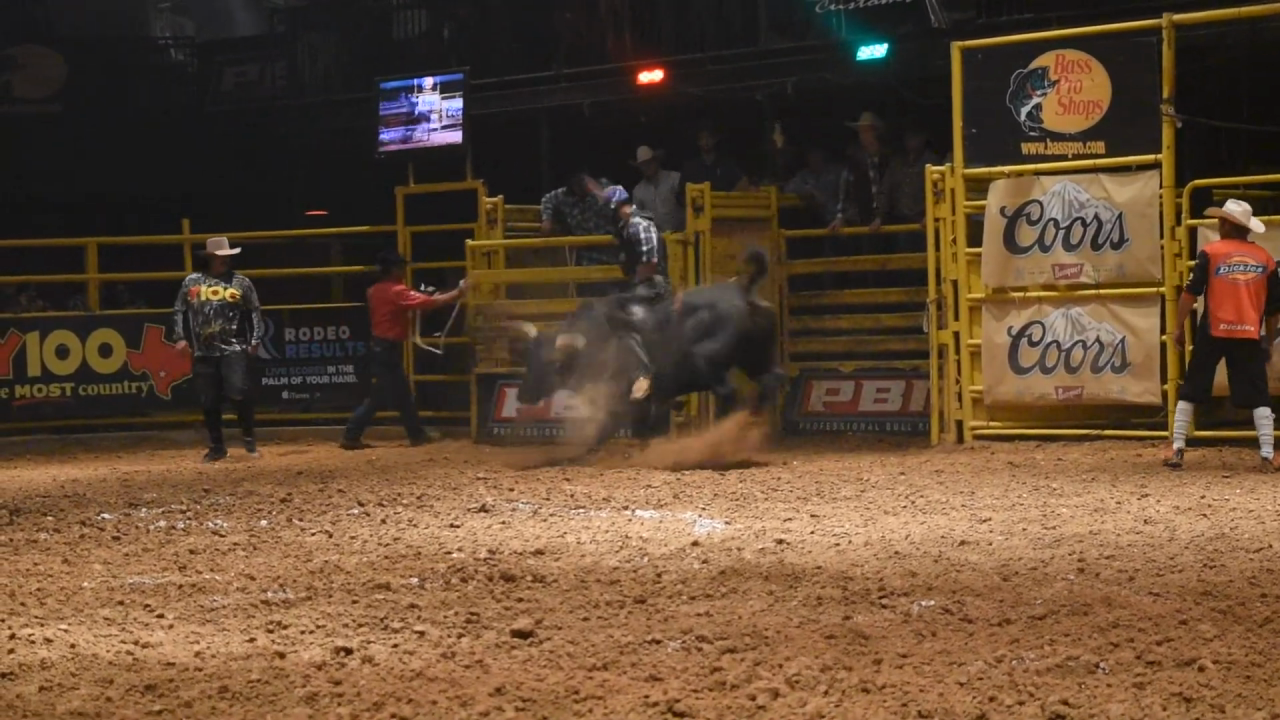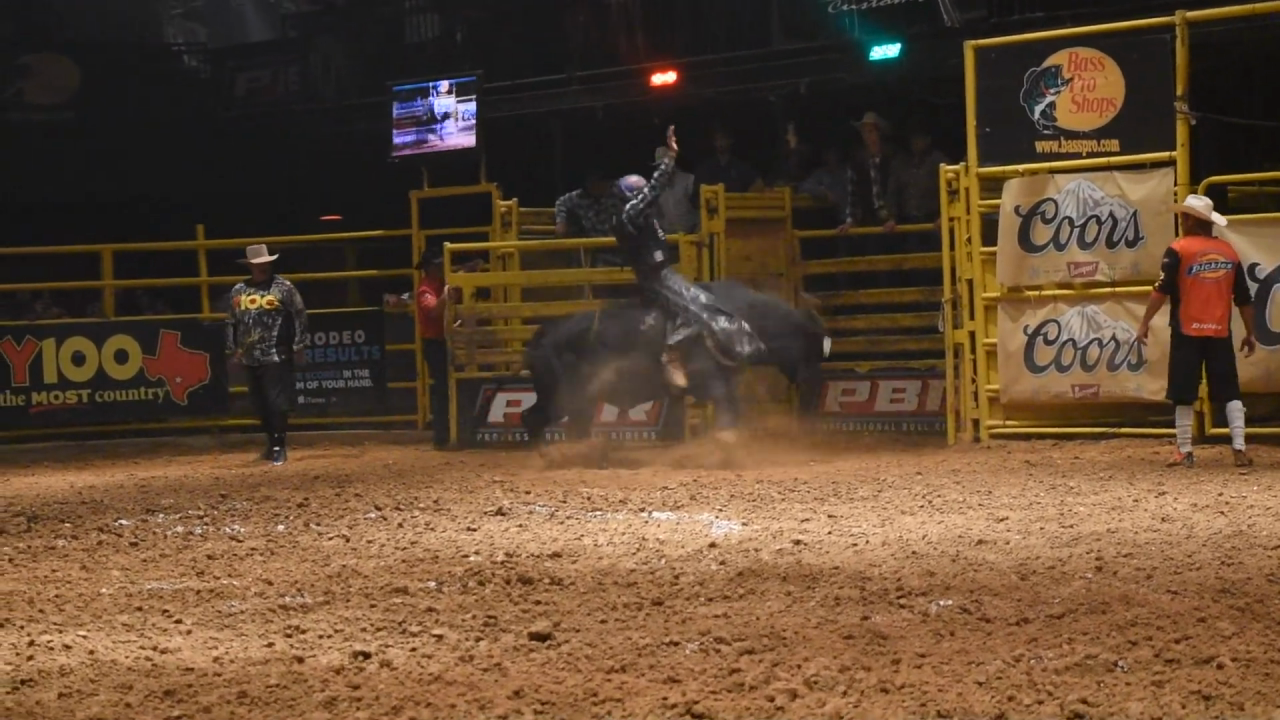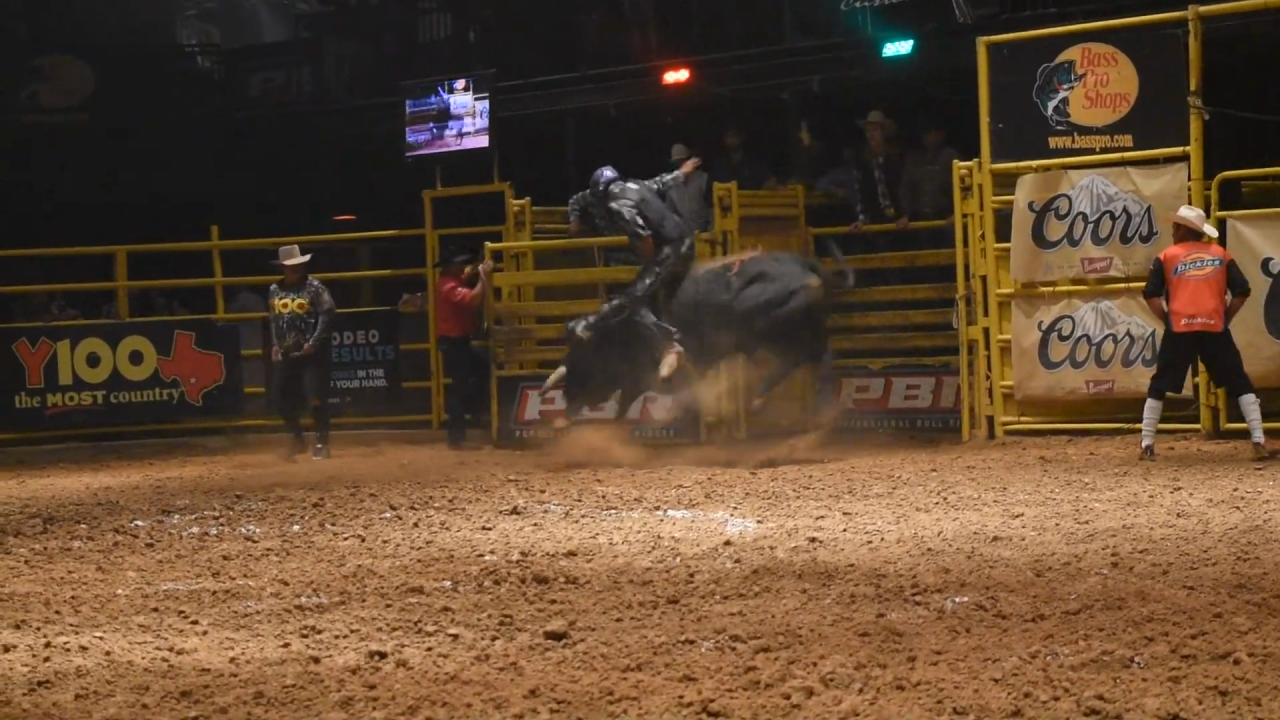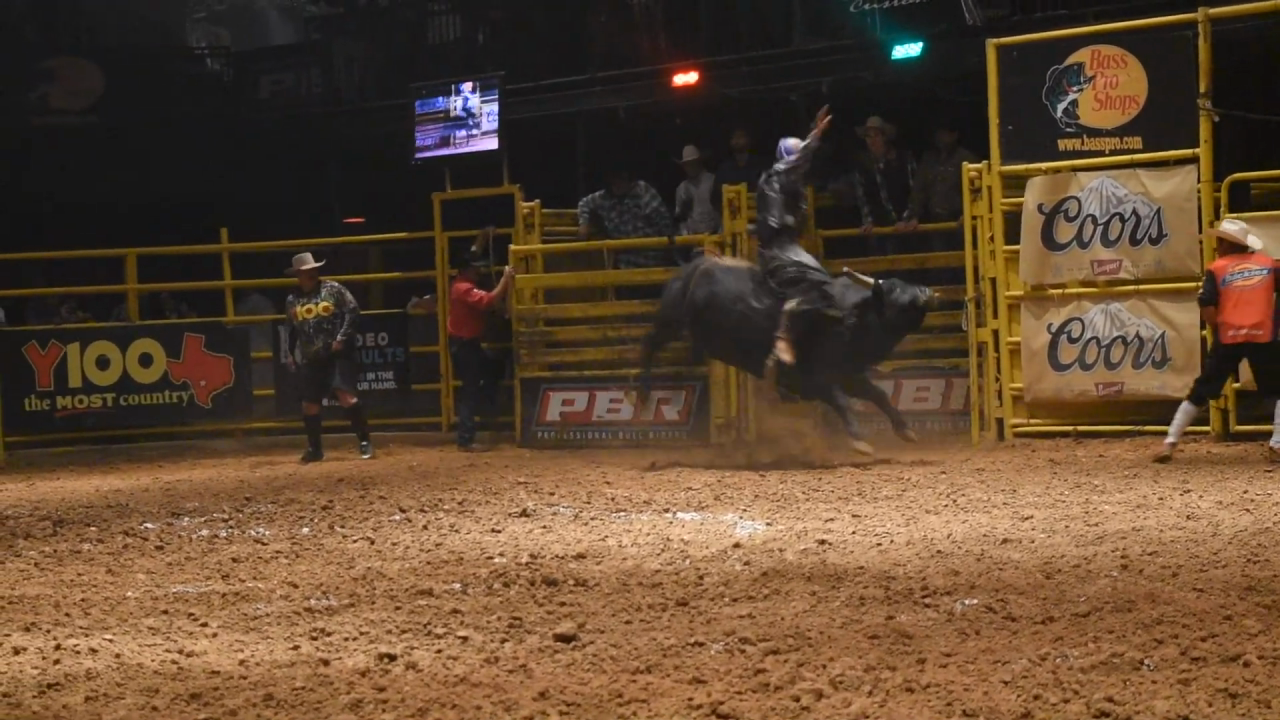
dt=0.7s
person 1, frame 1
left shoulder: (1211, 252)
left elbow: (1191, 291)
left wrist: (1180, 326)
left hip: (1212, 333)
right hip: (1248, 336)
left knee: (1191, 390)
left ankle: (1178, 449)
person 1, frame 2
left shoulder: (1179, 249)
right shoulder: (1229, 251)
left elbow: (1162, 289)
right elbow: (1243, 298)
left wrist: (1145, 322)
right wrist: (1250, 333)
left hip: (1187, 332)
right hip: (1220, 332)
left knee: (1183, 392)
right knee: (1230, 391)
left ankle: (1184, 451)
right ankle: (1239, 450)
person 1, frame 3
left shoulder: (1166, 256)
right shoulder: (1220, 253)
left elbow: (1151, 294)
right elbow: (1241, 291)
left wrist: (1167, 320)
right wrist: (1226, 318)
left hip: (1179, 329)
right hip: (1214, 328)
left knee: (1159, 386)
right knee: (1240, 384)
left ankle: (1147, 445)
right ankle: (1260, 442)
person 1, frame 4
left shoulder: (1218, 267)
left elbow: (1206, 304)
left wrist: (1219, 329)
left hip: (1228, 336)
left knee: (1200, 392)
left ankle: (1169, 443)
person 2, frame 1
left shoulder: (638, 226)
right shoulder: (629, 223)
left elbow: (650, 262)
left wrist: (634, 284)
left hip: (650, 284)
right hip: (644, 284)
left knee: (627, 318)
left ankle: (643, 376)
person 2, frame 2
left shoulder: (639, 218)
right shoulder: (631, 212)
right elbow: (653, 189)
right wrist: (670, 156)
left hip: (663, 276)
right hip: (659, 278)
right knee: (697, 308)
right ankle: (672, 356)
person 2, frame 3
left shoulder: (618, 203)
right shoulder: (636, 186)
left elbow: (641, 233)
left wrist: (650, 258)
right wrist: (681, 173)
left hip: (667, 252)
right hip: (685, 243)
left knee: (633, 302)
left ankle: (670, 346)
person 2, frame 4
left shoulder: (789, 177)
right shoulder: (780, 174)
right elbow: (800, 159)
right wrist: (814, 137)
left hip: (784, 243)
right hip: (780, 246)
right knee: (818, 282)
right ankle: (785, 336)
person 3, frame 1
left shoulder: (241, 282)
right shoulder: (192, 281)
left elbow: (255, 312)
right elbow: (179, 310)
left wrist: (255, 340)
right wrist: (180, 336)
left hip: (233, 348)
right hip: (203, 351)
left knee: (238, 393)
right knee: (208, 402)
left ankle: (249, 438)
right ankle: (217, 446)
person 3, frame 2
left shoulder: (283, 287)
right shoulder: (238, 290)
left elbow: (299, 316)
right elbow: (231, 323)
left wrist: (299, 347)
right wrist: (233, 350)
left hip: (276, 356)
right hip: (250, 358)
left knee: (277, 403)
right knee: (260, 405)
left ankle: (279, 448)
right ankle: (273, 444)
person 3, frame 3
left shoulder: (313, 287)
right shoulder: (275, 290)
left elbow: (327, 314)
left wrist: (313, 342)
right wrist: (275, 344)
left hip: (312, 352)
right hip: (286, 354)
left knee: (315, 397)
right knee: (284, 398)
left ankle: (322, 444)
right ankle: (296, 438)
person 3, frame 4
left shoulder: (334, 289)
right shoulder: (292, 300)
left elbow: (353, 311)
right elbow: (292, 329)
left wrist: (342, 338)
right wrist: (290, 354)
left hip: (339, 354)
right hip: (311, 359)
left knee: (346, 395)
right knee: (309, 403)
left ankle: (365, 442)
right ankle: (314, 448)
person 4, frame 1
left shoulder: (376, 290)
right shoulder: (398, 291)
right elbow: (429, 302)
right wrist: (457, 293)
left hip: (381, 346)
right hip: (388, 348)
left knee: (401, 393)
right knee: (380, 396)
left ankle: (417, 434)
right ankle: (351, 436)
person 4, frame 2
left shoulder: (442, 283)
right shoulder: (426, 290)
right elbow: (433, 310)
left wrist: (469, 270)
right wrist: (445, 299)
left hip: (445, 343)
right hip: (435, 345)
left knee: (445, 389)
right knee: (442, 390)
left ankle: (444, 436)
right ankle: (441, 439)
person 4, frame 3
left shoulder: (454, 281)
right shoulder: (449, 287)
left elbow: (467, 274)
right elbow: (474, 299)
left wrist: (479, 269)
right wrist: (484, 276)
left hip: (459, 341)
right hip: (453, 343)
left knee: (481, 369)
right knee: (460, 386)
right ankle: (456, 439)
person 4, frame 4
left shoulder: (461, 282)
right shoulder: (464, 289)
left elbow: (474, 255)
right elbow: (489, 301)
left wrist: (484, 237)
right wrist: (505, 280)
left hip: (467, 343)
right hip: (463, 345)
left knee: (493, 369)
right knee: (470, 389)
left ankle: (483, 407)
right ankle: (466, 440)
